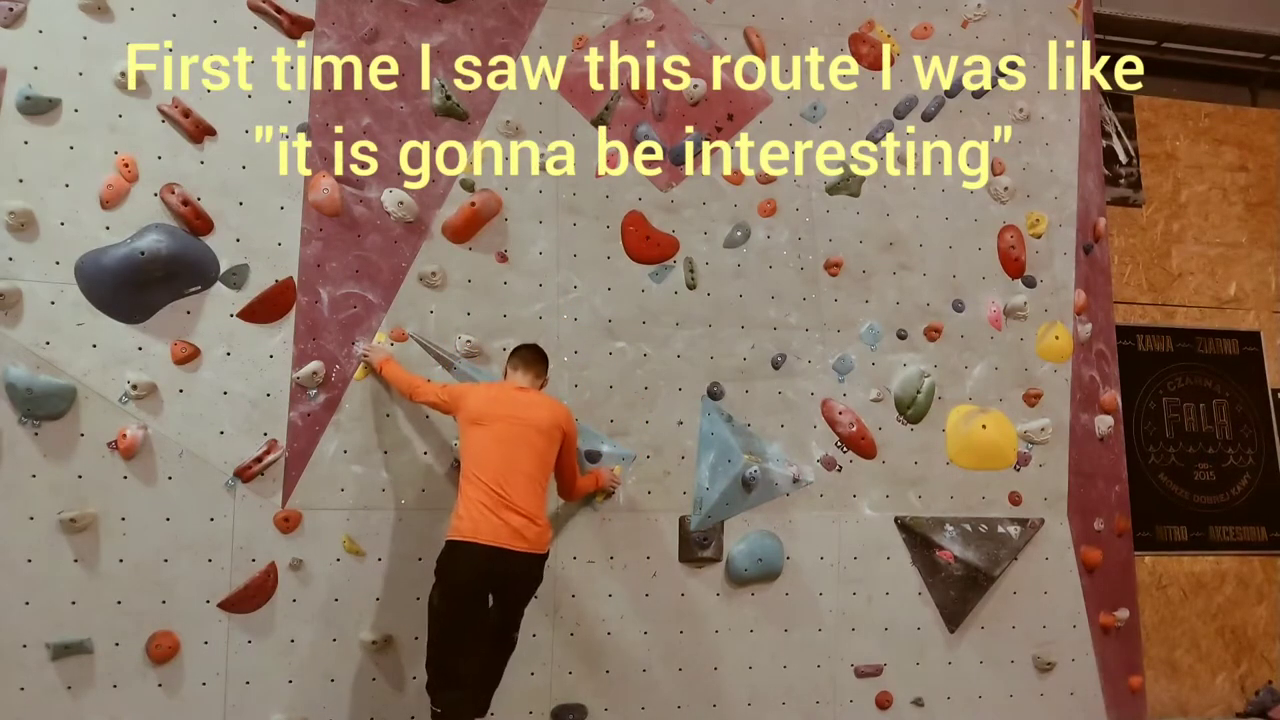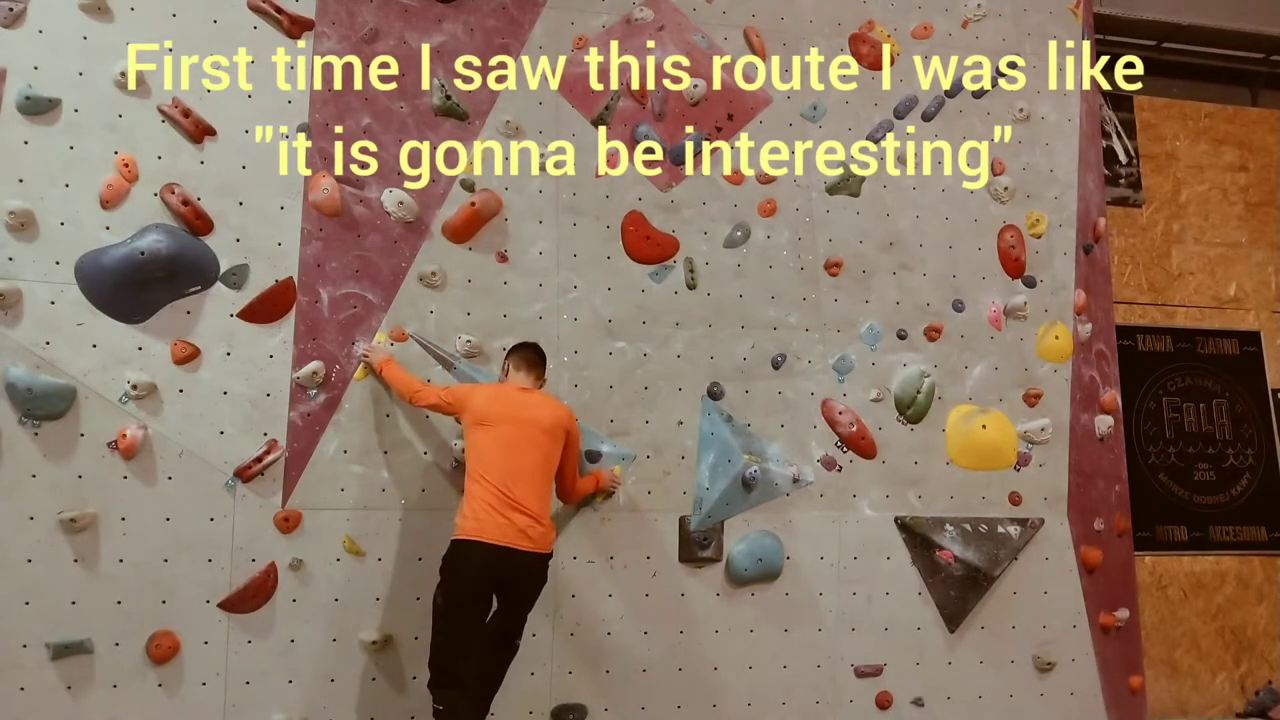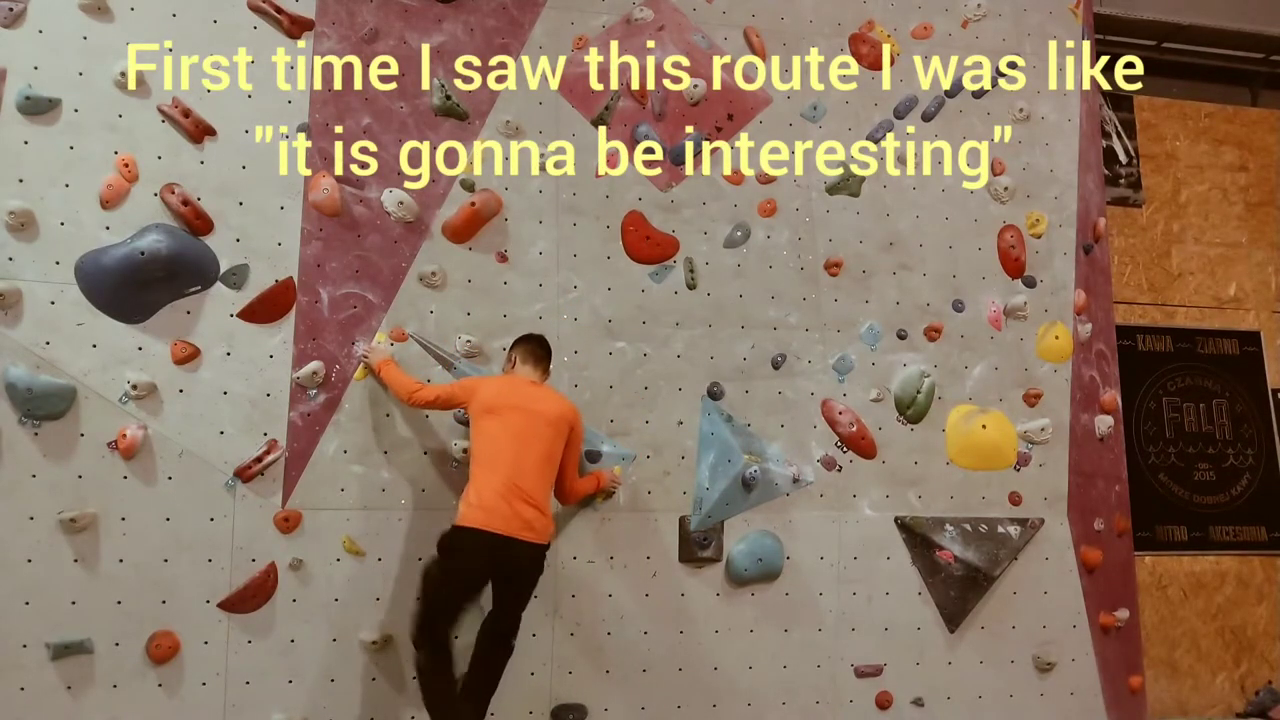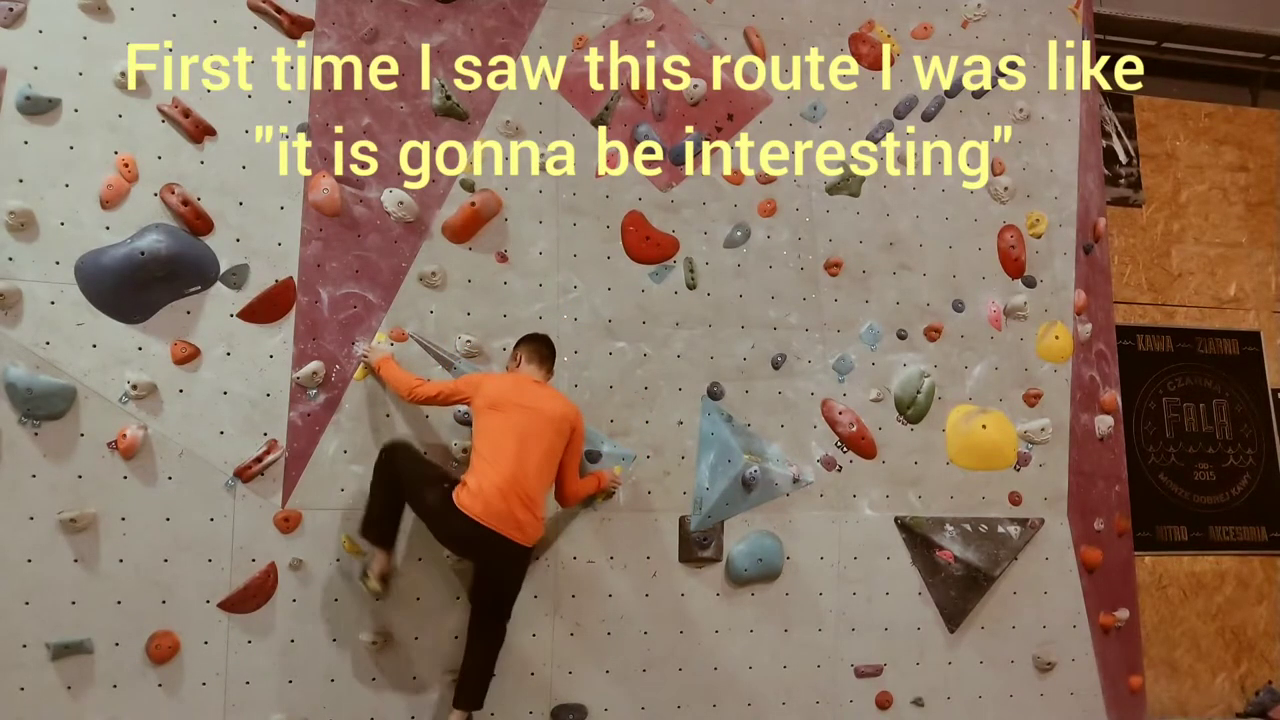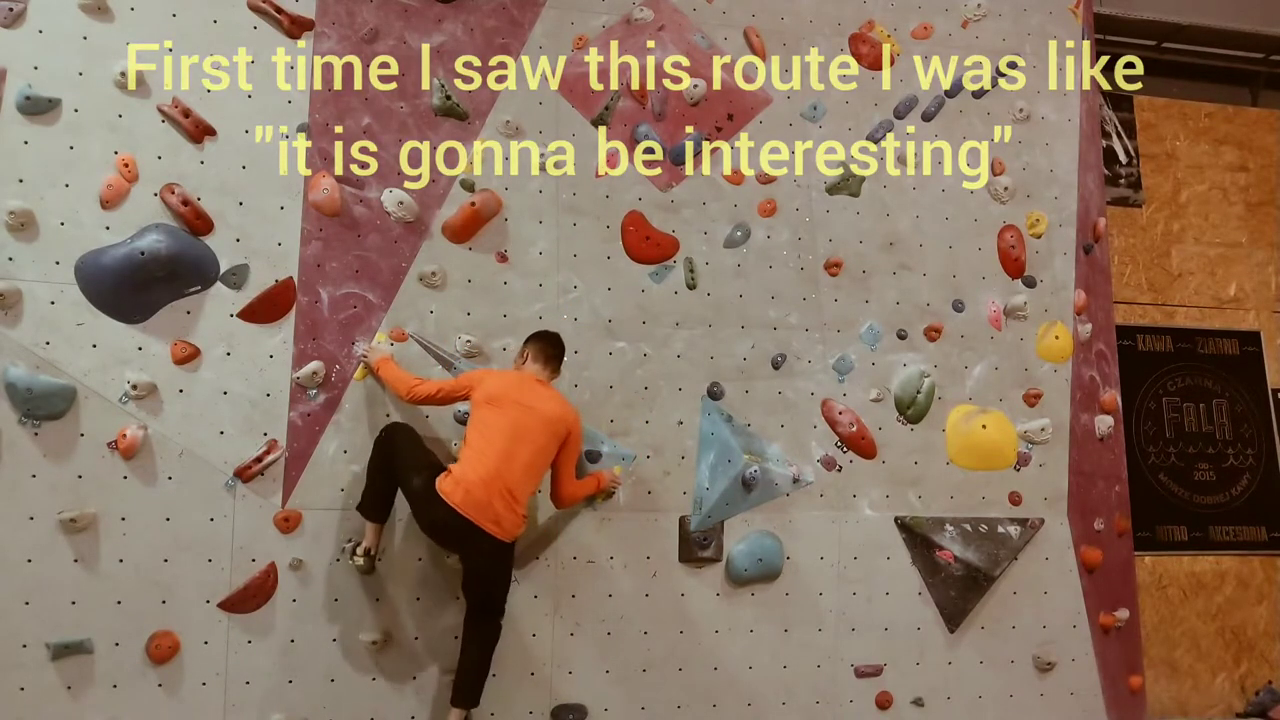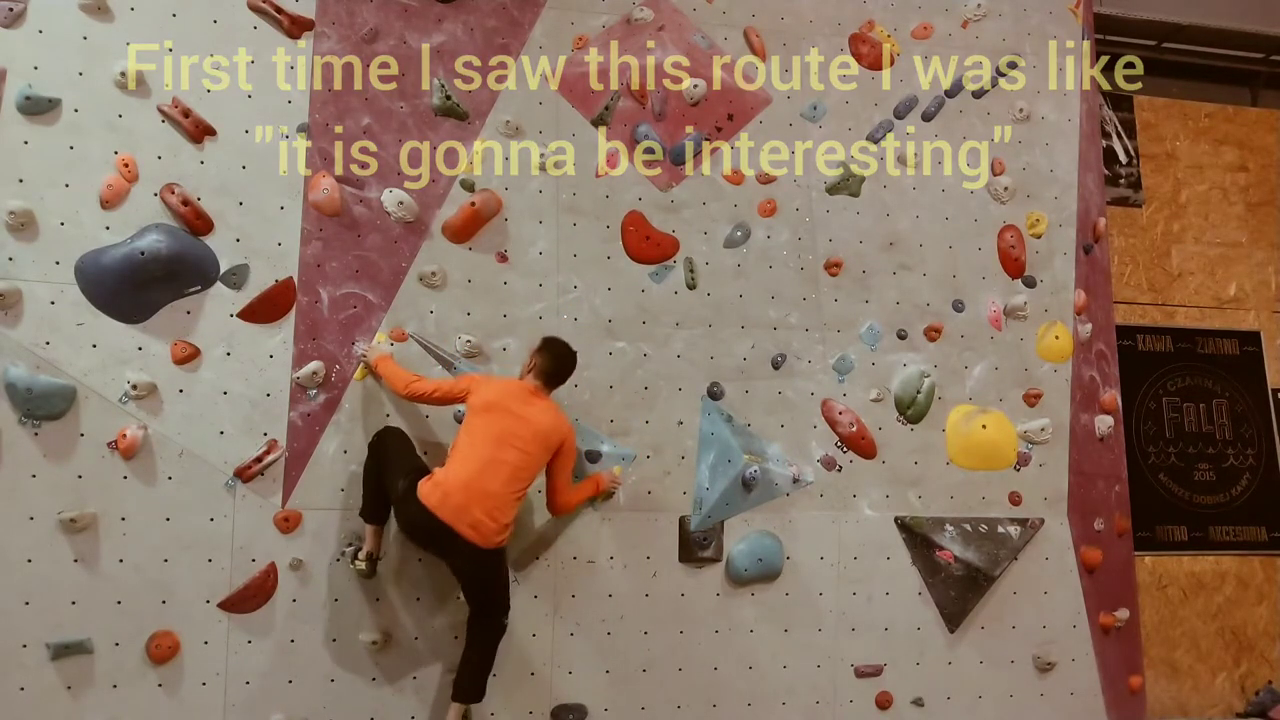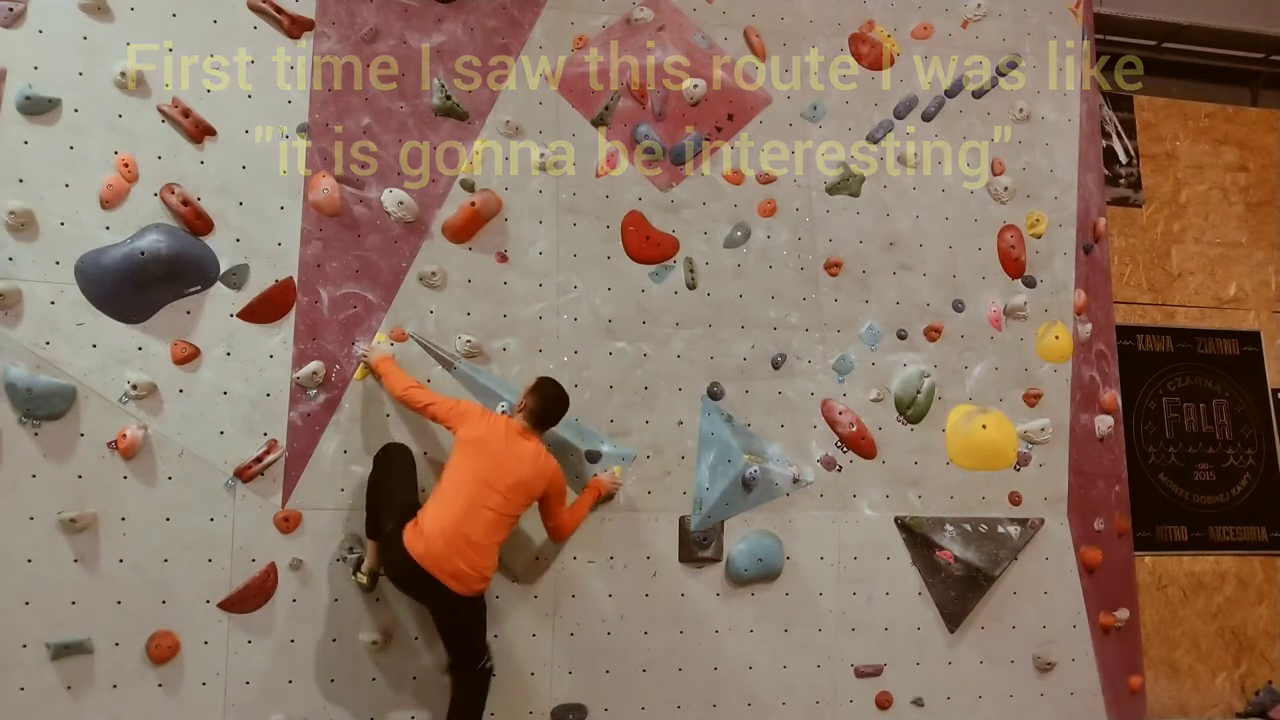
dt=0.3s
person 1, frame 1
left shoulder: (472, 396)
right shoulder: (559, 415)
left elbow: (417, 389)
right elbow: (570, 489)
left wrist: (384, 362)
right wrist: (598, 479)
left hip: (470, 546)
right hip: (528, 553)
left knee: (449, 668)
right knee: (499, 638)
person 1, frame 2
left shoulder: (475, 397)
right shoulder: (562, 416)
left elbow: (417, 393)
right elbow: (568, 493)
left wrist: (384, 363)
right wrist: (598, 480)
left hip: (475, 546)
right hip: (532, 553)
left knee: (452, 665)
right knee: (501, 644)
person 1, frame 3
left shoulder: (483, 388)
right shoulder: (567, 412)
left elbow: (416, 395)
right elbow: (566, 493)
left wrist: (383, 364)
right wrist: (599, 480)
left hip: (475, 532)
right hip: (531, 545)
left knee: (431, 637)
right knee: (500, 636)
person 1, frame 4
left shoulder: (488, 384)
right shoulder: (569, 414)
left elbow: (416, 391)
right elbow: (567, 494)
left wrist: (383, 361)
right wrist: (599, 480)
left hip: (467, 519)
right hip: (517, 542)
left knee: (395, 455)
right knee: (490, 626)
left ankle: (380, 566)
person 1, frame 5
left shoulder: (489, 380)
right shoulder: (567, 417)
left elbow: (414, 391)
right elbow: (562, 496)
left wrist: (382, 362)
right wrist: (598, 481)
left hip: (443, 506)
right hip: (495, 536)
left knee: (394, 435)
right knee: (485, 620)
left ankle: (369, 545)
person 1, frame 6
left shoulder: (486, 386)
right shoulder: (561, 429)
left elbow: (412, 388)
right elbow: (559, 504)
left wrist: (382, 361)
right wrist: (597, 483)
left hip: (424, 511)
right hip: (479, 541)
left knee: (387, 440)
right knee: (489, 619)
left ankle: (370, 549)
person 1, frame 7
left shoulder: (476, 420)
right shoulder: (548, 470)
left elbow: (410, 394)
right elbow: (559, 530)
left wrist: (383, 363)
right wrist: (595, 490)
left hip: (407, 556)
right hip: (461, 586)
left knee: (393, 454)
right knee: (472, 668)
left ankle: (369, 567)
